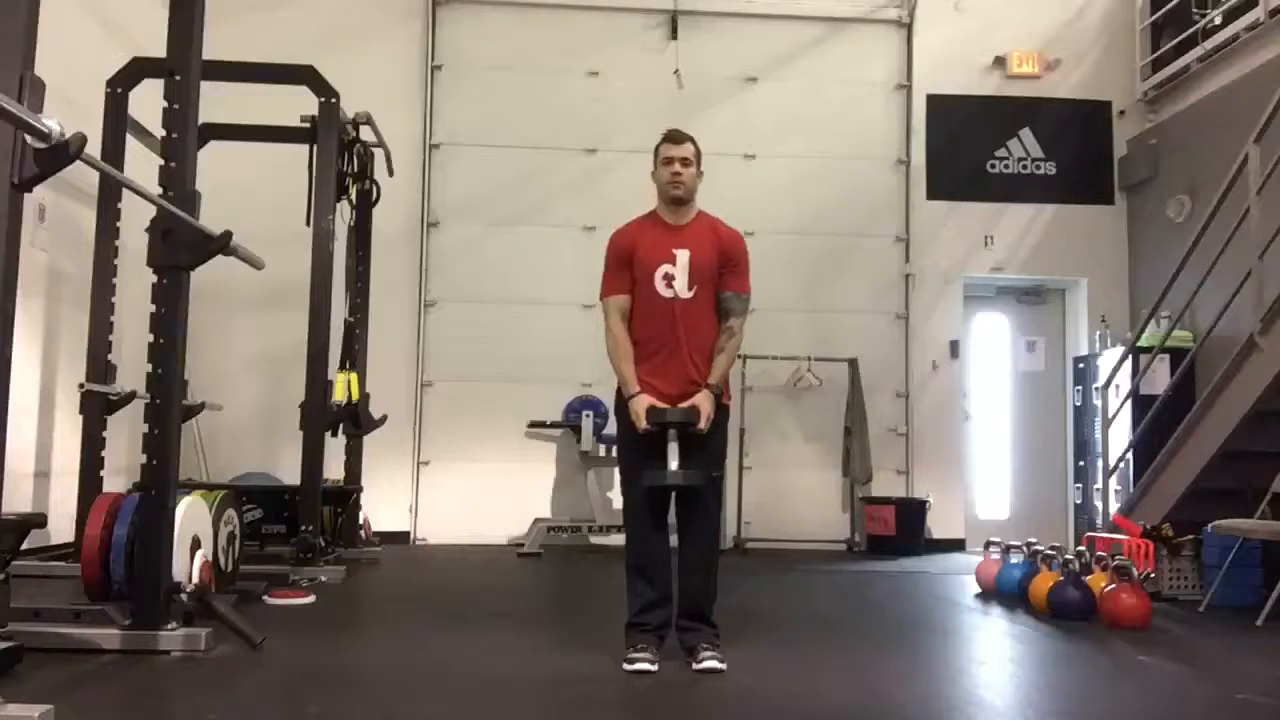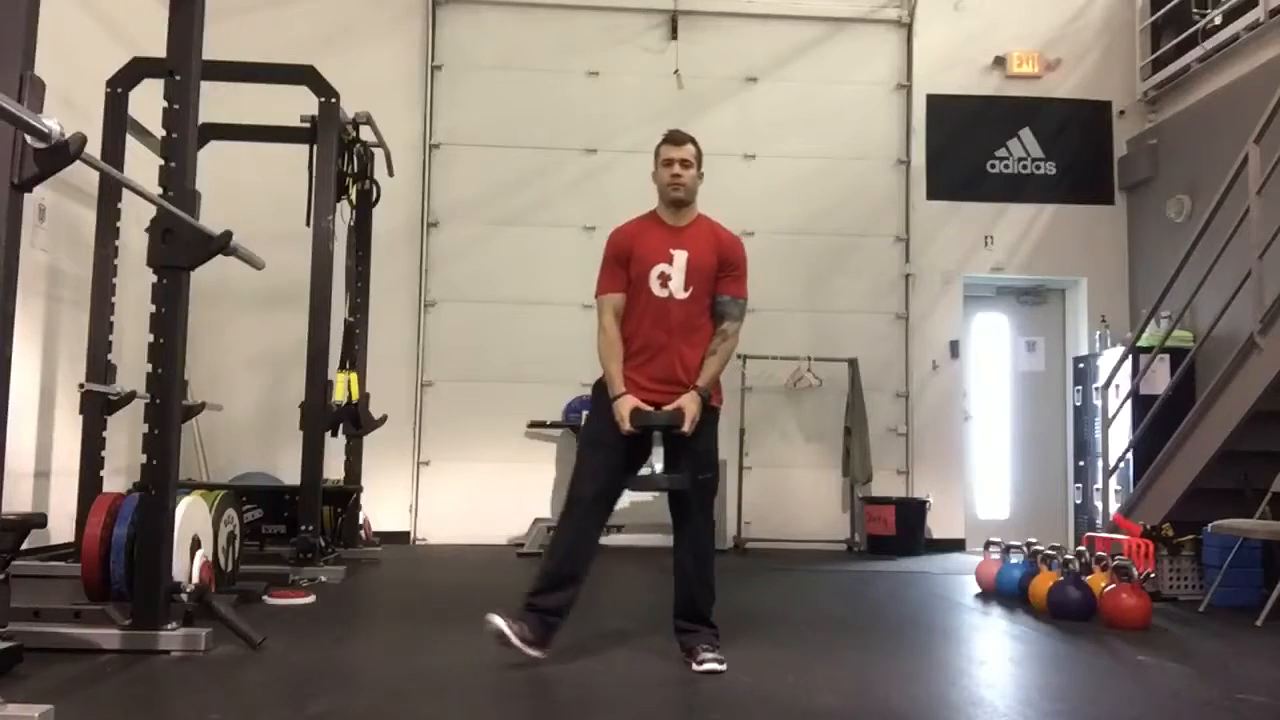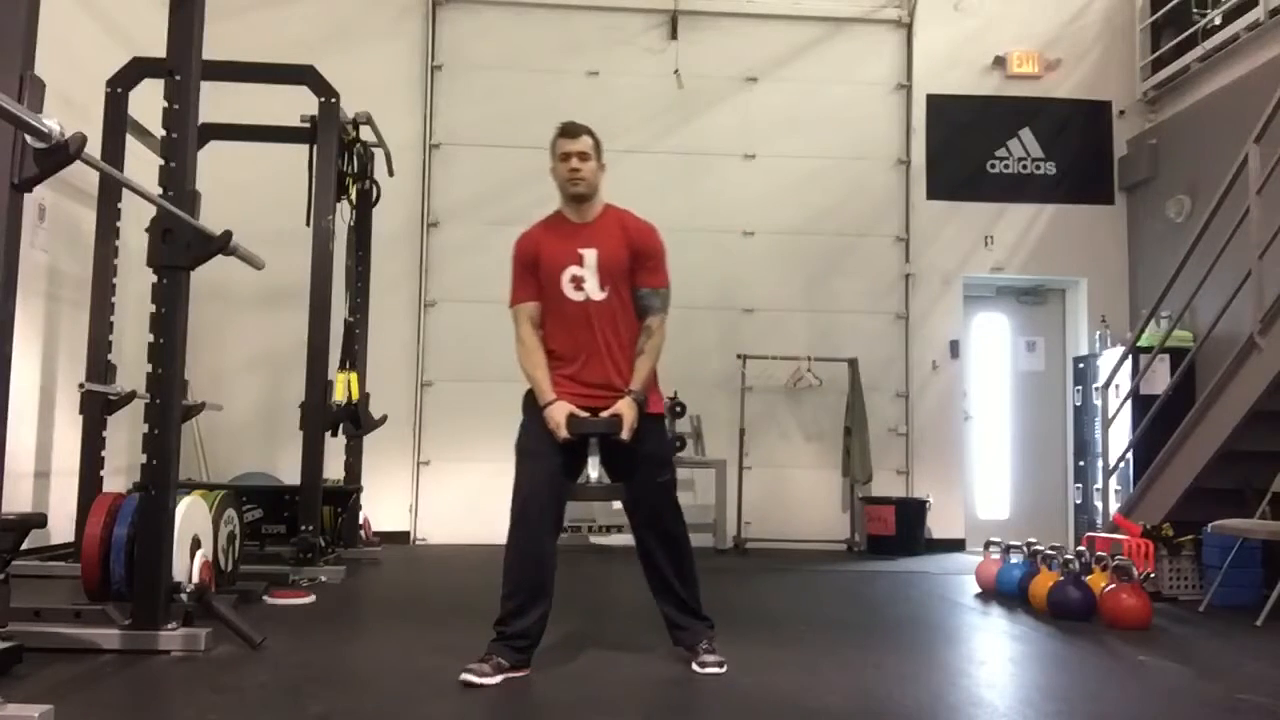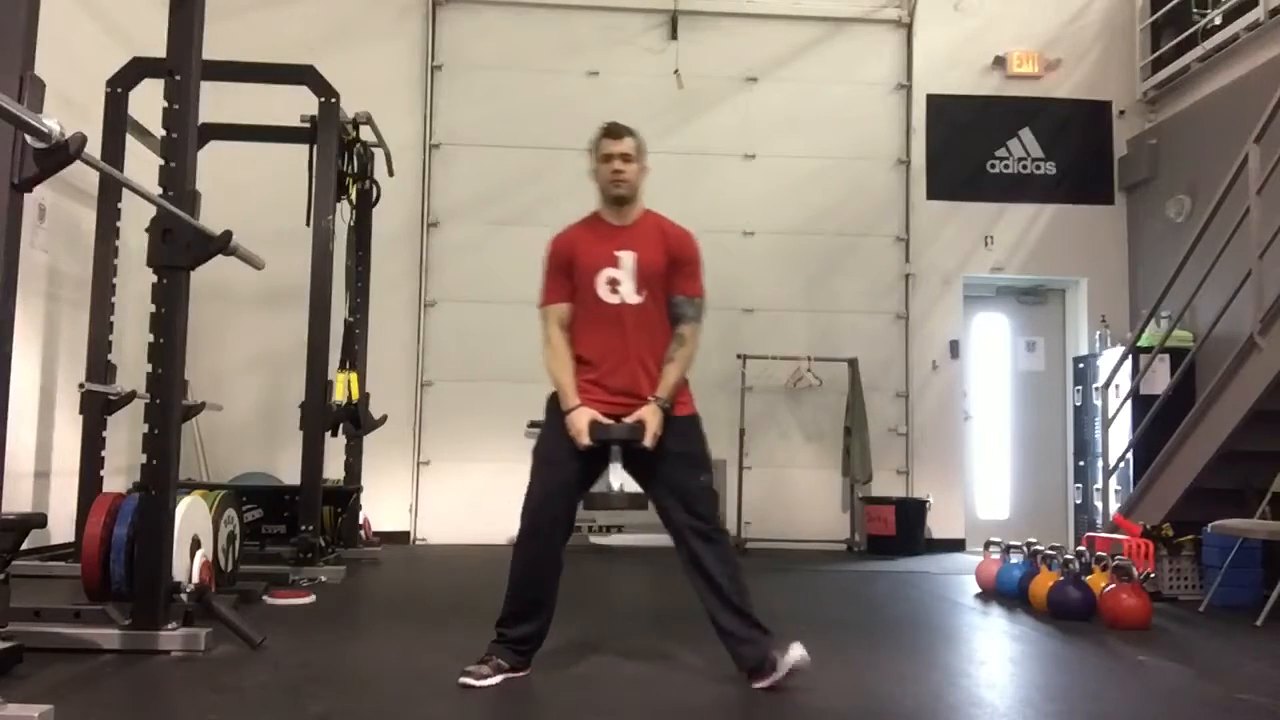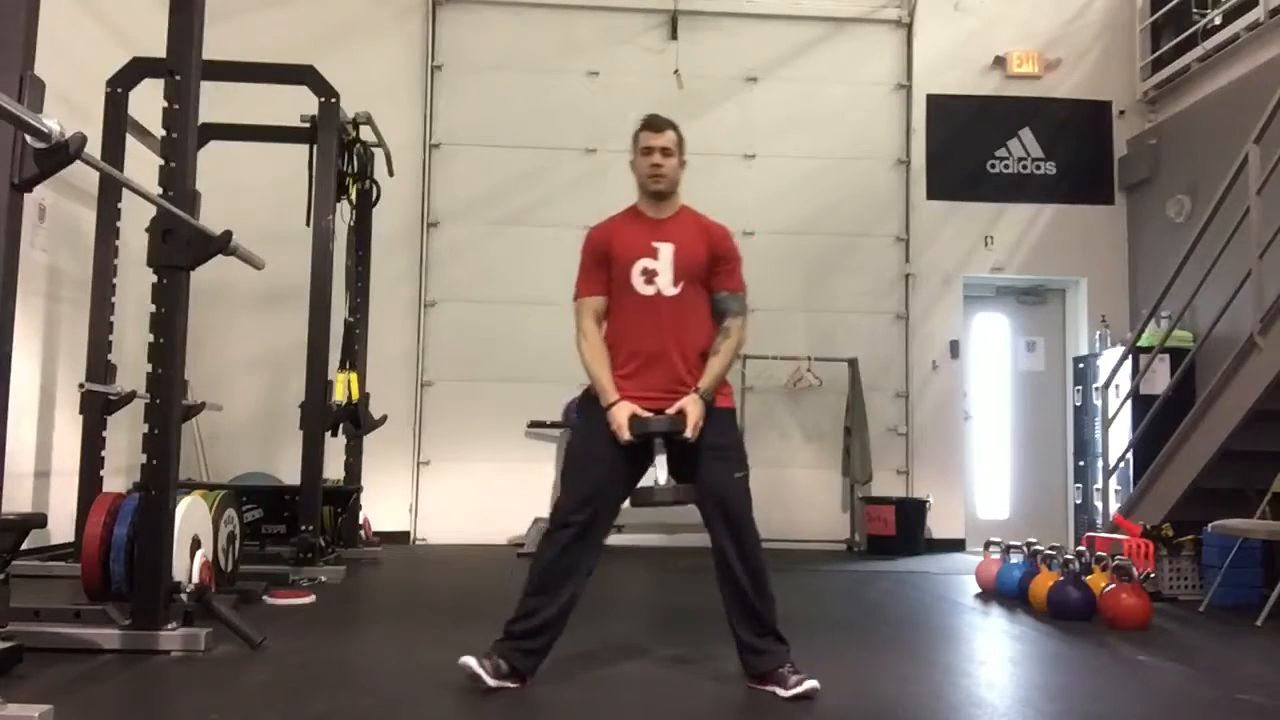
dt=0.5s
person 1, frame 1
left shoulder: (726, 241)
right shoulder: (627, 240)
left elbow: (733, 324)
right elbow: (616, 322)
left wrist: (710, 390)
right wrist: (633, 392)
left hip: (704, 400)
right hip: (642, 399)
left knee: (701, 518)
right knee: (644, 518)
left ankle: (699, 633)
right ankle: (645, 633)
person 1, frame 2
left shoulder: (725, 246)
right shoulder: (625, 239)
left elbow: (729, 328)
right elbow: (609, 319)
left wrist: (698, 393)
right wrist: (619, 393)
left hip: (693, 402)
right hip: (624, 396)
left knee: (695, 520)
right knee: (584, 506)
left ankle: (698, 635)
right ankle: (536, 623)
person 1, frame 3
left shoulder: (639, 235)
right shoulder: (532, 244)
left elbow: (654, 323)
right elbow: (527, 329)
left wrist: (633, 397)
right wrist: (549, 401)
left hip: (633, 403)
right hip: (555, 405)
left knee: (659, 521)
right knee: (531, 523)
left ankle: (694, 633)
right ankle: (511, 648)
person 1, frame 4
left shoulder: (676, 242)
right shoulder: (566, 245)
left elbow: (687, 331)
right elbow: (556, 332)
left wrist: (657, 404)
right wrist: (573, 406)
left hip: (663, 409)
right hip: (580, 410)
left knee: (701, 526)
right knee: (540, 525)
left ankle: (756, 653)
right ankle: (512, 650)
person 1, frame 5
left shoulder: (714, 238)
right shoulder: (604, 237)
left elbow: (733, 326)
right elbow: (588, 325)
left wrist: (700, 395)
right wrist: (611, 400)
left hip: (700, 404)
right hip: (617, 403)
left knee: (735, 527)
right knee: (573, 523)
left ankle: (767, 660)
right ankle: (515, 657)
